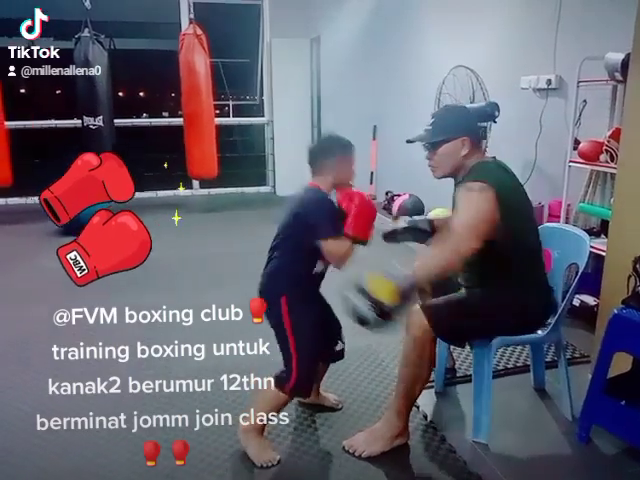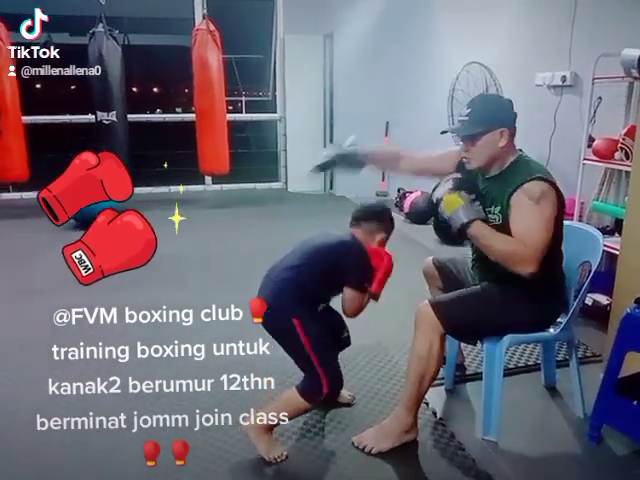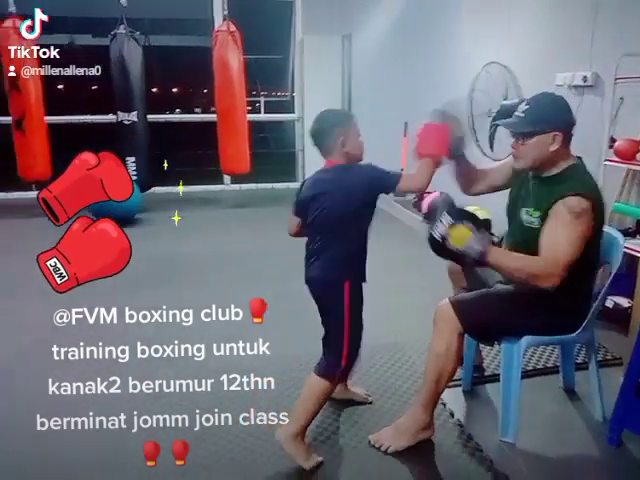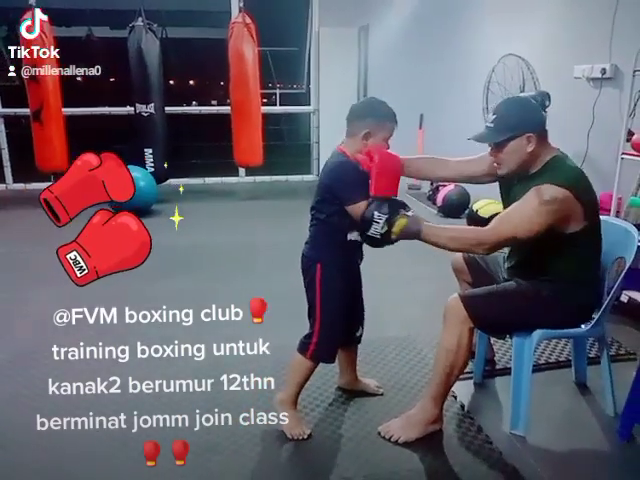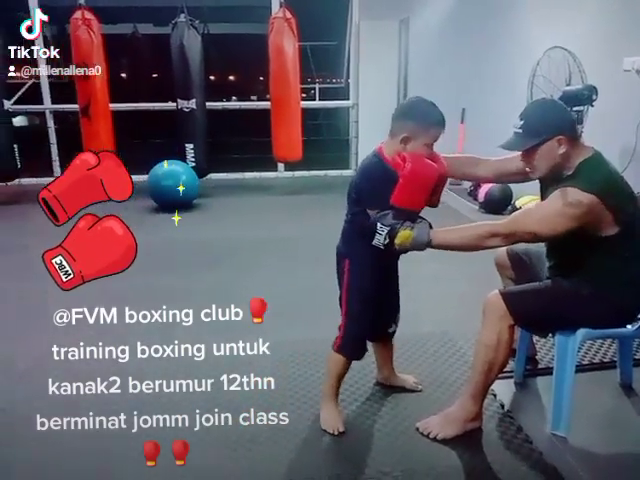
dt=1s
person 1, frame 1
left shoulder: (479, 186)
right shoulder: (480, 175)
left elbow: (460, 244)
right elbow: (462, 227)
left wrist: (401, 285)
left hip: (519, 301)
right hip: (493, 286)
left knee: (421, 318)
right knee: (422, 274)
left ankle: (394, 427)
right ankle: (431, 357)
person 1, frame 2
left shoulder: (533, 187)
right shoulder: (471, 163)
left elbow: (526, 262)
right elbow: (412, 161)
left wrist: (468, 222)
right wrist: (362, 156)
left hip: (530, 298)
right hip: (489, 276)
left knee: (428, 315)
right knee: (433, 268)
left ankle: (403, 423)
right ankle: (445, 352)
person 1, frame 3
left shoulder: (574, 198)
right shoulder: (532, 167)
left elbow: (548, 274)
right elbow: (477, 183)
left wrist: (482, 251)
right wrist: (456, 155)
left hip: (554, 304)
right hip: (520, 279)
left knee: (448, 313)
left ankle: (419, 420)
person 1, frame 4
left shoulder: (555, 190)
right shoulder: (519, 163)
left elbow: (485, 241)
right elbow: (447, 168)
left wrist: (413, 228)
left hip: (563, 294)
right hip: (531, 270)
left knee: (458, 309)
right knee: (463, 263)
left ankle: (429, 413)
person 1, frame 5
left shoulder: (582, 195)
right shoulder: (563, 162)
left elbow: (501, 233)
right elbow: (487, 169)
left wrist: (425, 237)
left hip: (608, 295)
right hip: (578, 269)
left knee: (499, 305)
right knee: (509, 259)
left ankle: (468, 411)
person 2, frame 1
left shoulder: (315, 198)
right shoulder: (320, 205)
left elbow: (325, 243)
right elbow: (338, 256)
left wrist: (349, 224)
right wrist: (355, 228)
left hip: (299, 286)
right hip: (284, 291)
left knee: (331, 337)
right knee: (300, 367)
left ankle: (312, 393)
right ankle: (251, 429)
person 2, frame 2
left shoulder: (337, 240)
right shoulder: (357, 254)
right elbow: (352, 308)
left wrist: (363, 280)
right wrist: (374, 287)
left hip: (276, 297)
right hip: (285, 308)
left knee: (337, 334)
right knee: (324, 382)
left ankle: (325, 394)
right ankle: (260, 426)
person 2, frame 3
left shoulder: (311, 183)
right shoulder: (360, 177)
left elbow: (295, 229)
right elbow: (415, 184)
right wrist: (432, 156)
left hip: (320, 273)
right hip: (339, 278)
left knee: (347, 340)
right knee: (339, 354)
left ankle: (340, 387)
right ankle: (293, 431)
person 2, frame 4
left shoulder: (354, 164)
right shoulder: (343, 169)
left elbow: (365, 208)
right elbow: (367, 217)
left hip: (345, 257)
right hip: (325, 261)
left knee: (351, 321)
right knee: (323, 334)
left ankle: (348, 377)
right ankle: (286, 399)
person 2, frame 5
right shoulder: (373, 172)
left elbow: (409, 205)
right elbow: (388, 223)
left wrist: (429, 184)
right wrist: (414, 191)
left hip: (384, 255)
right hip: (359, 257)
left knee: (386, 317)
right knee: (353, 329)
left ankle: (386, 373)
right ankle: (329, 399)
